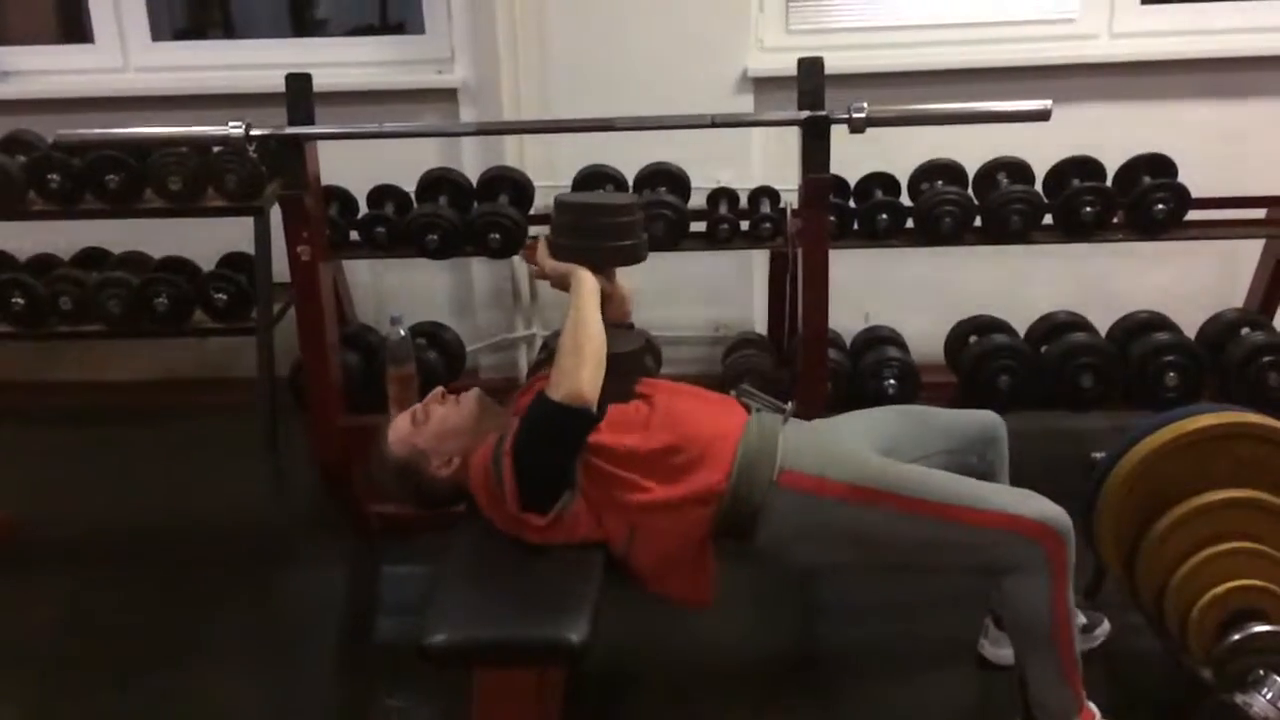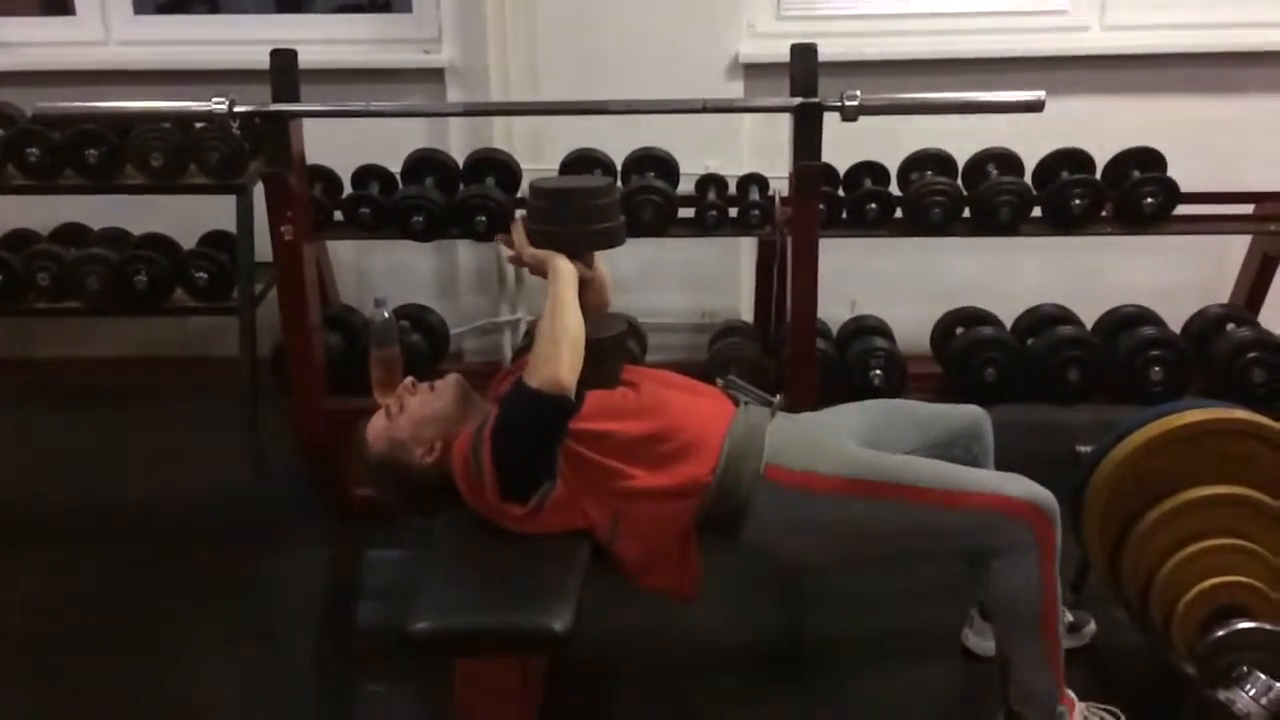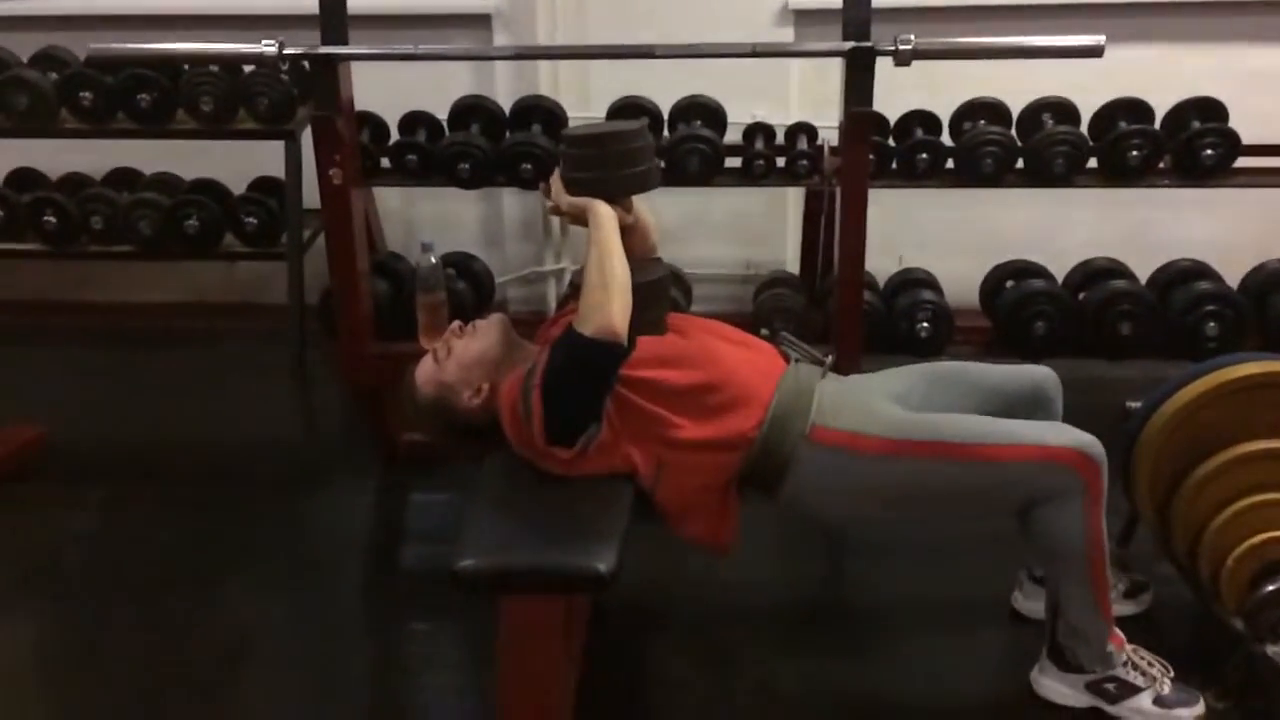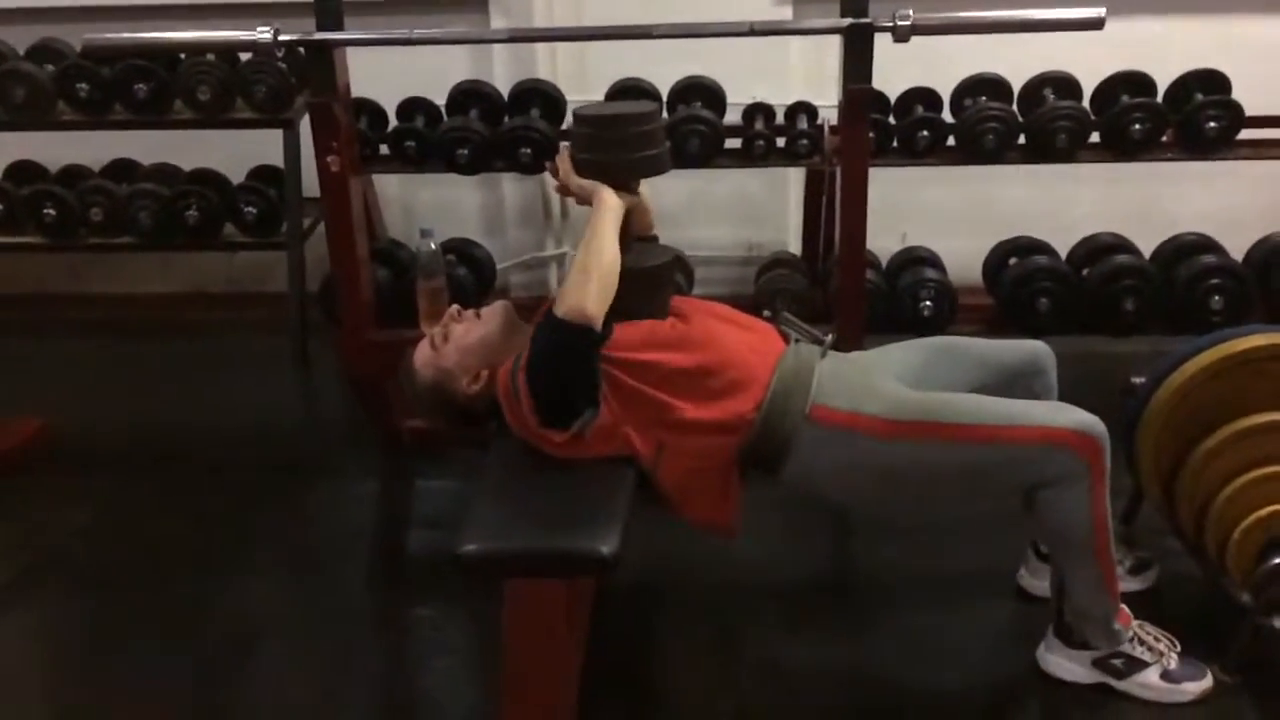
dt=1s
person 1, frame 1
left shoulder: (520, 417)
right shoulder: (507, 472)
left elbow: (612, 348)
right elbow: (578, 402)
left wrist: (597, 278)
right wrist: (580, 283)
left hip: (771, 438)
right hip: (776, 489)
left knee: (983, 435)
right knee: (1042, 531)
left ankle: (1019, 616)
person 1, frame 2
left shoulder: (497, 404)
right shoulder: (491, 458)
left elbow: (591, 332)
right elbow: (555, 382)
left wrist: (575, 265)
right wrist: (556, 266)
left hip: (762, 431)
right hip: (764, 483)
left knee: (967, 427)
right knee: (1028, 513)
left ankle: (1007, 612)
person 1, frame 3
left shoulder: (546, 347)
right shoulder: (536, 403)
left elbow: (640, 275)
right elbow: (606, 334)
left wrist: (617, 208)
right wrist: (595, 217)
left hip: (814, 393)
right hip: (811, 447)
left knee: (1034, 389)
right knee: (1074, 460)
left ankle: (1059, 577)
person 1, frame 4
left shoulder: (543, 331)
right shoulder: (538, 388)
left elbow: (639, 248)
right elbow: (580, 318)
left wrist: (615, 189)
right wrist: (602, 203)
left hip: (811, 368)
right hip: (809, 426)
left knee: (1029, 363)
right knee: (1077, 441)
left ankle: (1063, 551)
right ankle: (1092, 636)
